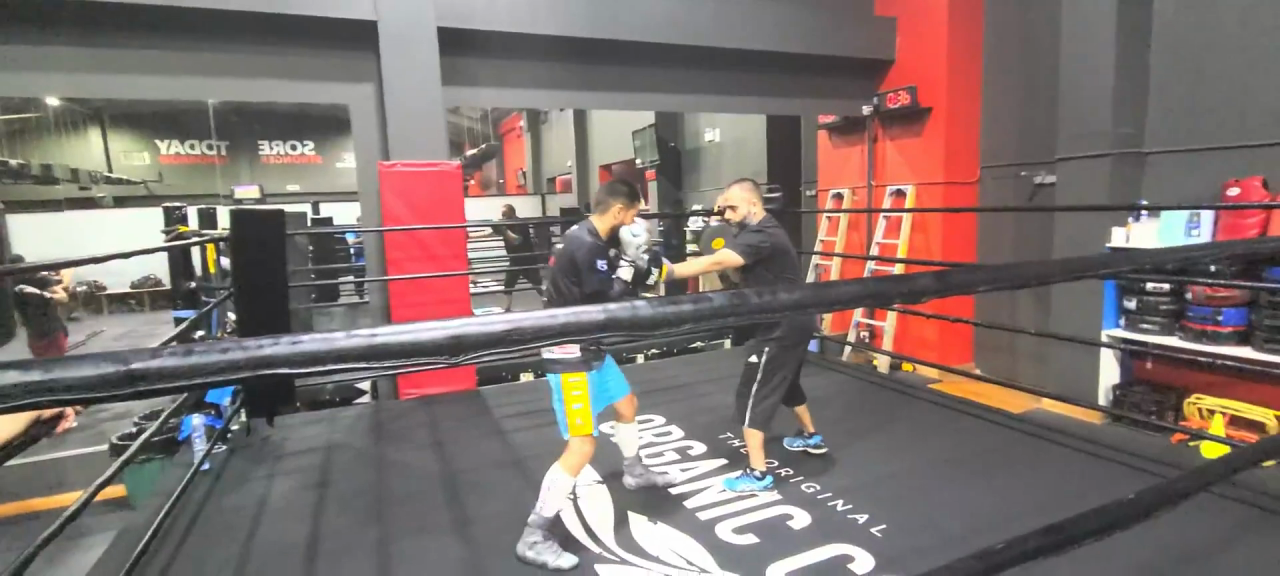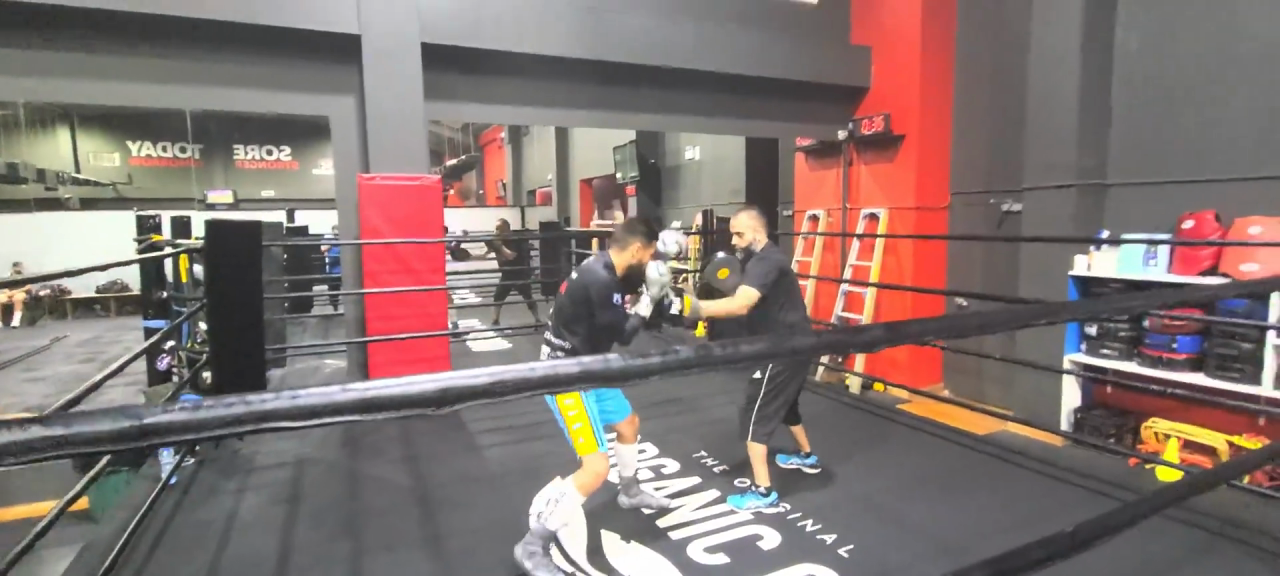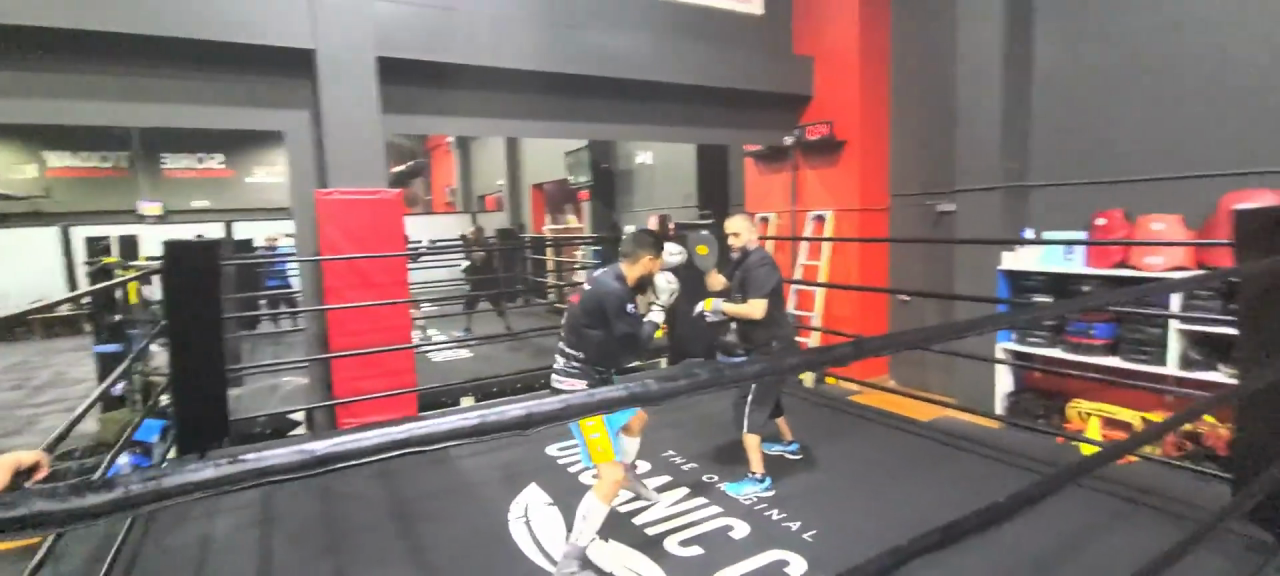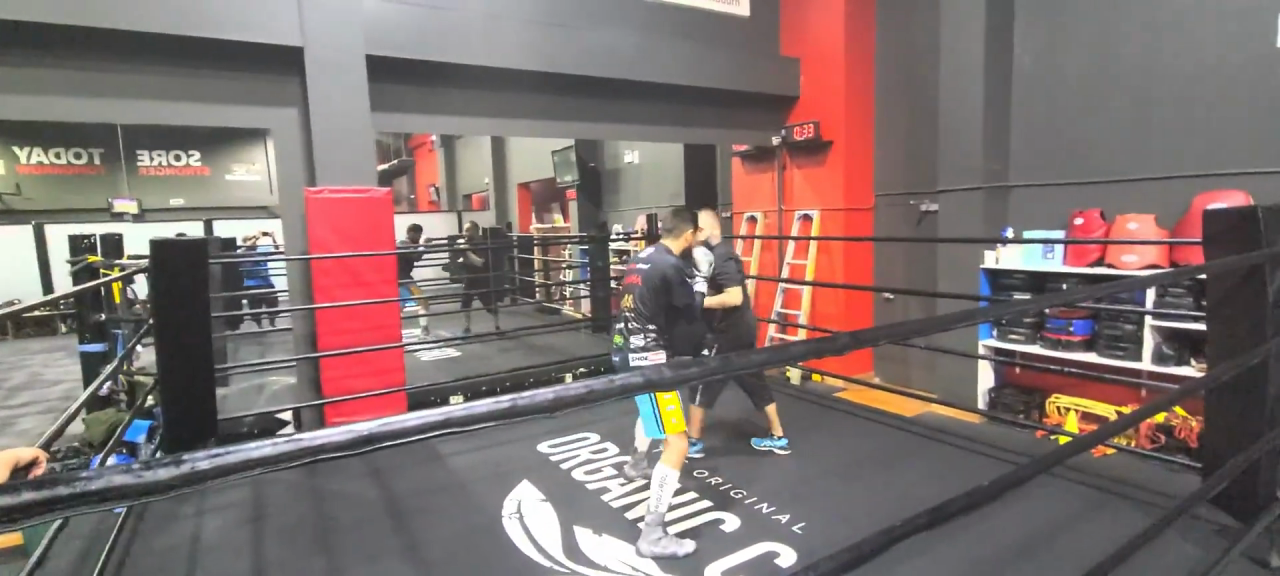
dt=1s
person 1, frame 1
left shoulder: (591, 237)
right shoulder: (585, 245)
left elbow: (614, 288)
right elbow: (609, 301)
left wrist: (639, 263)
right wrist: (628, 260)
left hip: (588, 347)
right hip: (569, 354)
left knee: (626, 404)
right knee: (581, 447)
left ankle: (633, 471)
right ankle: (534, 537)
person 1, frame 2
left shoulder: (606, 267)
right shoulder: (600, 279)
left elbow: (629, 282)
right elbow: (624, 333)
right wrist: (651, 295)
left knee: (629, 425)
right knee: (596, 467)
left ankle: (630, 492)
right ankle: (534, 545)
person 1, frame 3
left shoulder: (610, 277)
right shoulder: (612, 291)
right elbow: (637, 344)
left wrist: (657, 281)
right wrist: (660, 307)
left hip: (593, 377)
right hip: (579, 385)
left knee: (637, 419)
right knee: (610, 477)
left ankle: (628, 475)
person 1, frame 4
left shoulder: (642, 258)
right shoulder: (671, 265)
right elbow: (692, 313)
right wrist: (701, 276)
left hip: (629, 353)
right hip: (648, 357)
left knee: (651, 409)
right knee: (677, 444)
left ankle: (636, 464)
right ankle: (652, 535)
person 2, frame 1
left shoulder: (761, 237)
right shoulder: (759, 232)
left elbow: (717, 262)
right elbow: (752, 272)
left wrist: (668, 270)
right wrist: (723, 246)
left hip: (781, 329)
right hip: (794, 322)
left knee: (753, 395)
right knee: (785, 382)
left ankle: (757, 473)
right ankle: (811, 437)
person 2, frame 2
left shoulder: (767, 262)
right shoulder: (763, 259)
left elbow: (739, 305)
right elbow: (749, 302)
left wrist: (694, 307)
left knee: (756, 415)
right knee: (783, 403)
left ankle: (763, 493)
right ankle: (807, 457)
person 2, frame 3
left shoulder: (760, 265)
right shoulder: (742, 262)
left elbow: (756, 311)
right elbow: (716, 285)
left wrist: (718, 306)
left hip: (772, 346)
right hip: (765, 345)
left knee: (749, 406)
right knee: (765, 395)
left ankle: (758, 479)
right ankle: (789, 443)
person 2, frame 4
left shoulder: (721, 258)
right shoulder: (716, 255)
left elbow: (734, 298)
right elbow: (716, 291)
left wrist: (699, 303)
left hip: (729, 334)
right hip: (742, 330)
left knee: (704, 385)
right knee: (754, 382)
left ankle: (692, 441)
right ankle: (778, 437)
